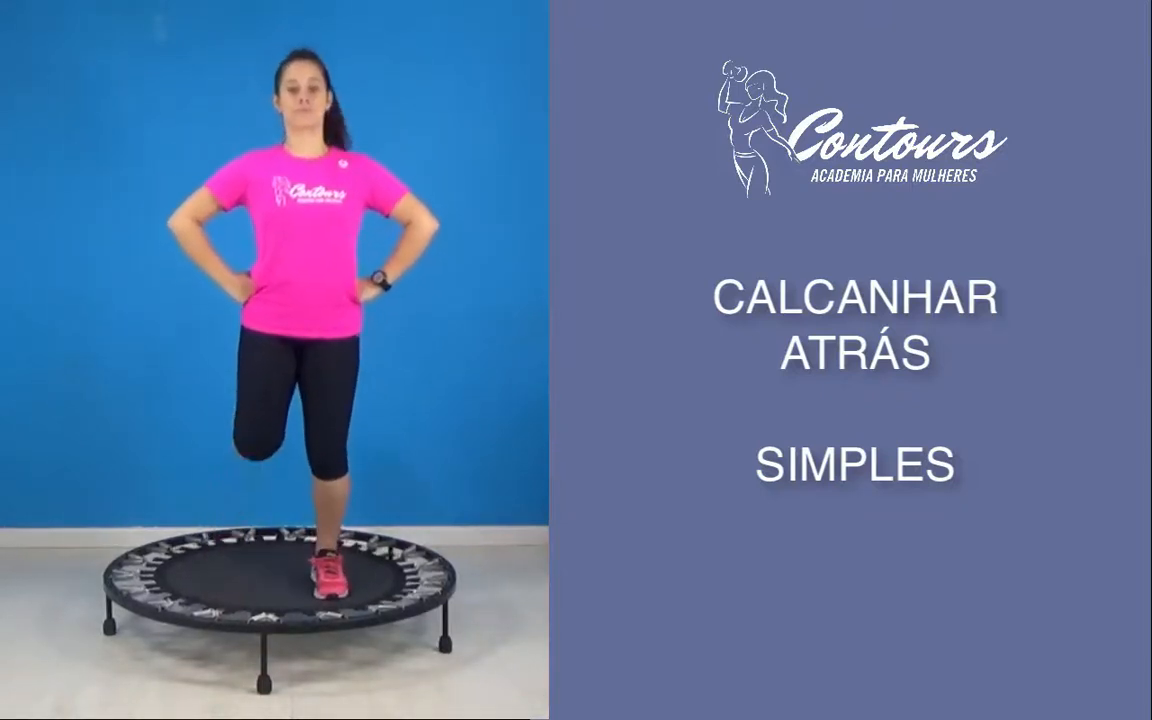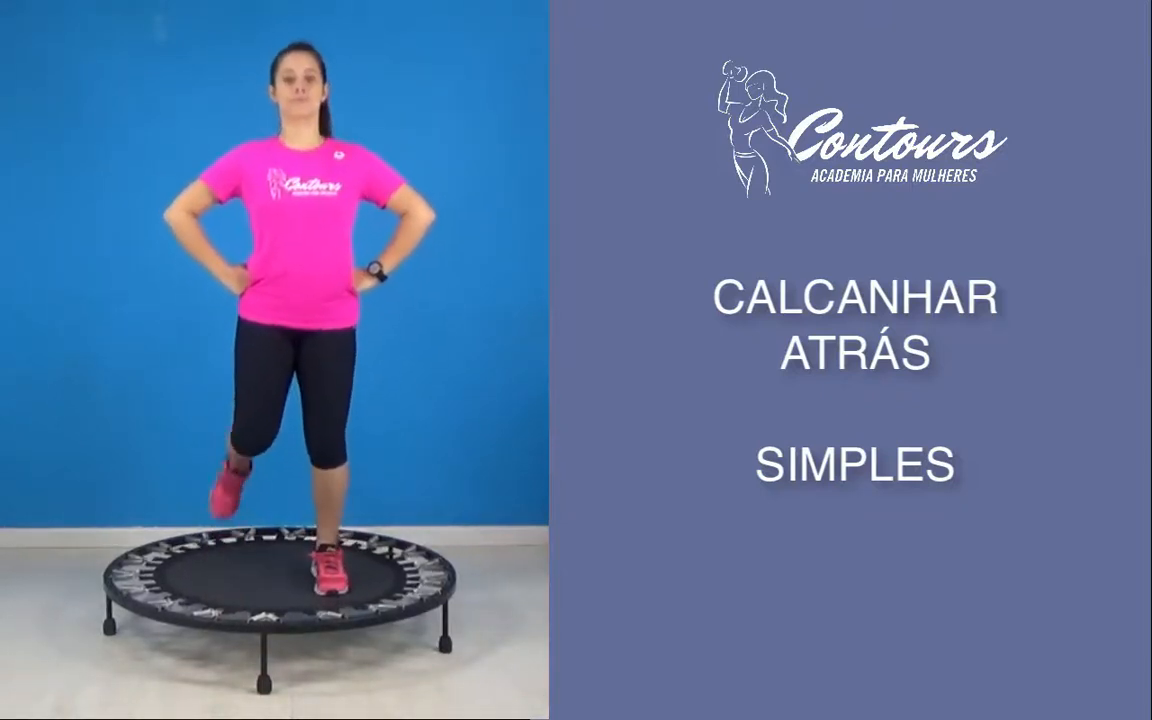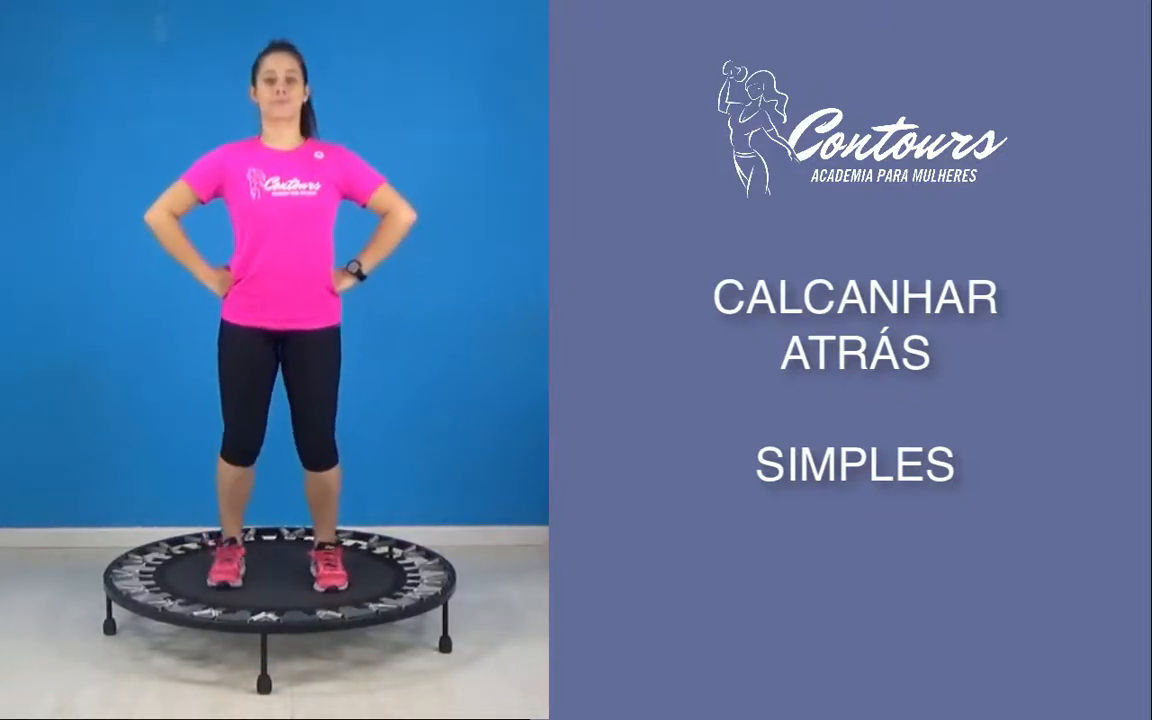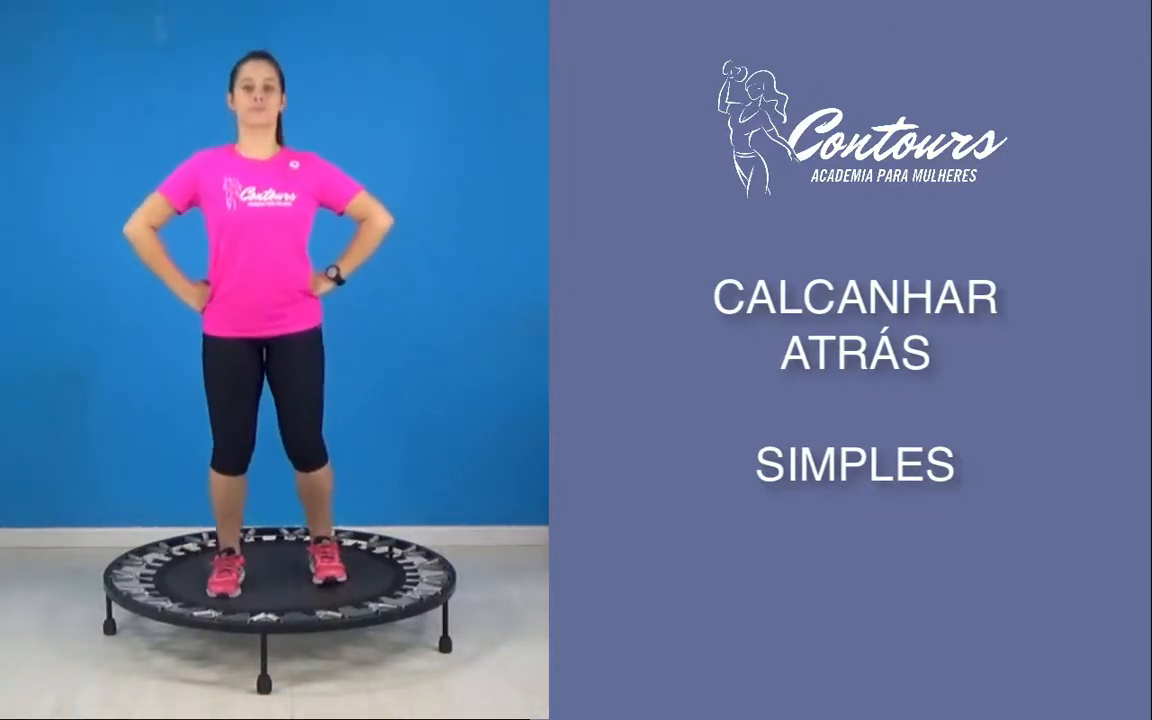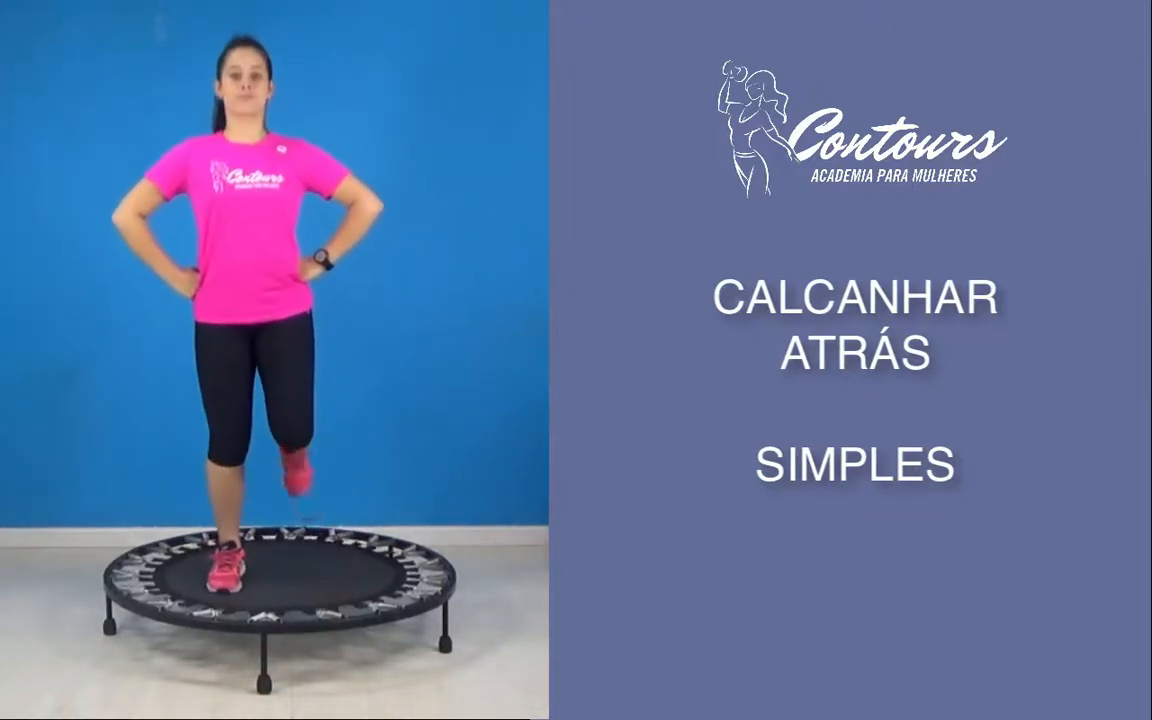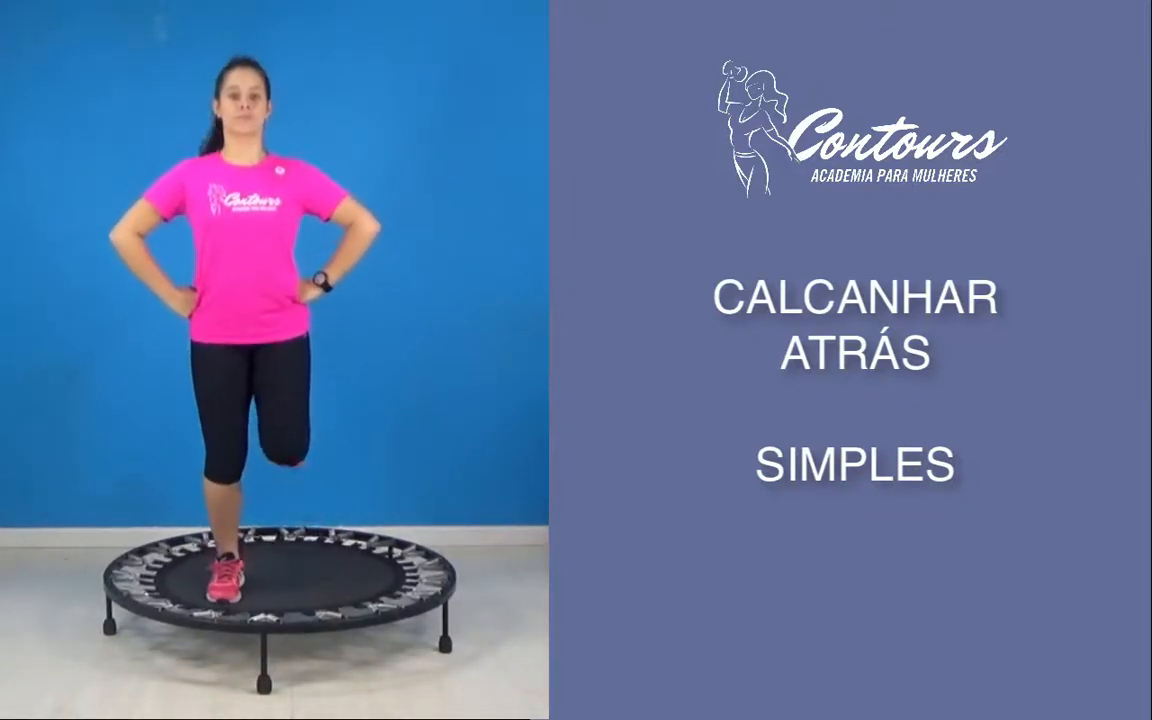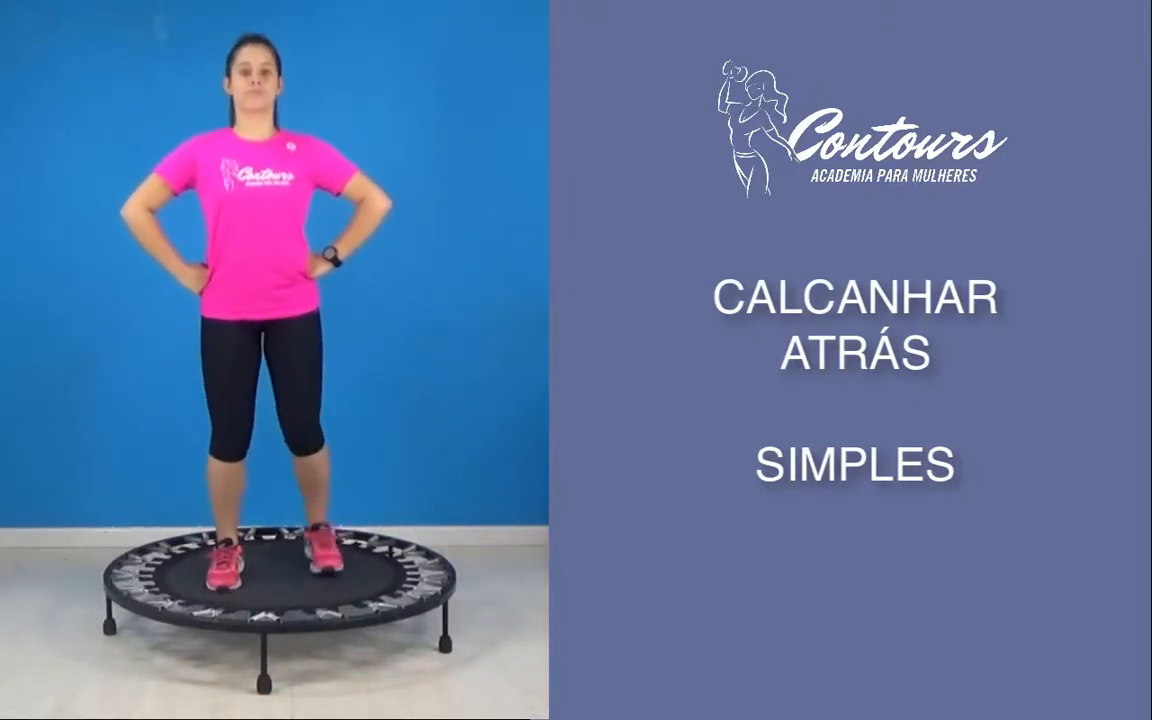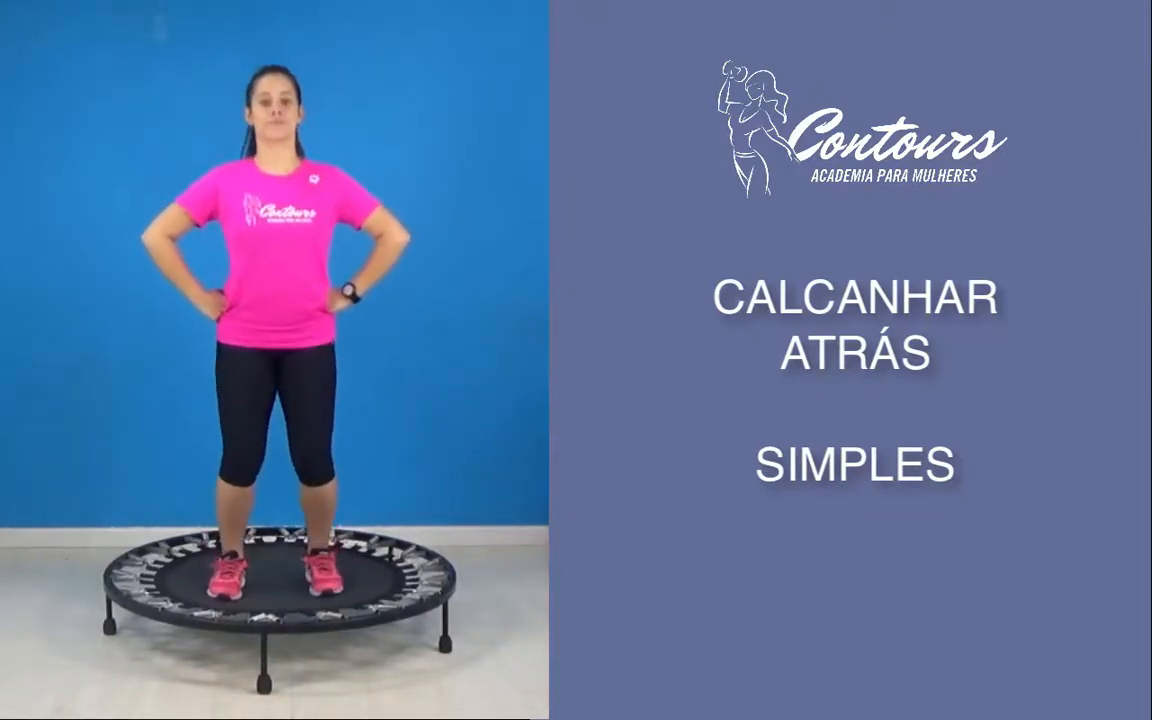
dt=0.2s
person 1, frame 1
left shoulder: (359, 170)
right shoulder: (252, 167)
left elbow: (423, 224)
right elbow: (183, 221)
left wrist: (380, 281)
right wrist: (229, 281)
left hip: (335, 333)
right hip: (266, 329)
left knee: (328, 452)
right knee: (255, 442)
left ankle: (328, 555)
right ankle: (254, 423)
person 1, frame 2
left shoulder: (354, 161)
right shoulder: (247, 160)
left elbow: (420, 214)
right elbow: (178, 213)
left wrist: (375, 273)
right wrist: (226, 273)
left hip: (332, 324)
right hip: (263, 320)
left knee: (327, 444)
right knee: (253, 434)
left ankle: (328, 551)
right ankle: (236, 468)
person 1, frame 3
left shoulder: (335, 161)
right shoulder: (229, 160)
left elbow: (401, 214)
right elbow: (160, 215)
left wrist: (355, 271)
right wrist: (209, 276)
left hip: (315, 325)
right hip: (245, 323)
left knee: (317, 443)
right knee: (241, 440)
left ankle: (326, 548)
right ankle: (230, 545)
person 1, frame 4
left shoulder: (310, 170)
right shoulder: (204, 168)
left elbow: (378, 220)
right elbow: (138, 227)
left wrist: (332, 277)
right wrist: (187, 288)
left hip: (297, 331)
right hip: (227, 333)
left knee: (306, 446)
right knee: (231, 450)
left ankle: (323, 542)
right ankle: (228, 554)
person 1, frame 5
left shoulder: (298, 155)
right shoulder: (192, 155)
left elbow: (367, 204)
right elbow: (127, 215)
left wrist: (322, 261)
right wrist: (176, 276)
left hip: (287, 314)
right hip: (218, 319)
left knee: (293, 429)
right knee: (227, 439)
left ankle: (292, 455)
right ankle: (228, 548)
person 1, frame 6
left shoulder: (296, 176)
right shoulder: (190, 176)
left elbow: (365, 225)
right elbow: (125, 234)
left wrist: (321, 282)
right wrist: (173, 295)
left hip: (284, 335)
right hip: (215, 338)
left knee: (286, 448)
right knee: (224, 456)
left ankle: (282, 428)
right ankle: (227, 559)
person 1, frame 7
left shoulder: (308, 152)
right shoulder: (201, 151)
left elbow: (376, 201)
right elbow: (135, 209)
left wrist: (330, 259)
right wrist: (184, 271)
left hip: (295, 312)
right hip: (225, 315)
left knee: (302, 429)
right knee: (229, 435)
left ankle: (319, 531)
right ankle: (226, 546)
person 1, frame 8
left shoulder: (329, 183)
right shoulder: (224, 181)
left elbow: (395, 236)
right elbow: (157, 236)
left wrist: (349, 293)
right wrist: (202, 298)
left hip: (310, 344)
right hip: (241, 343)
left knee: (314, 460)
right knee: (241, 459)
left ankle: (321, 553)
right ankle: (230, 557)
